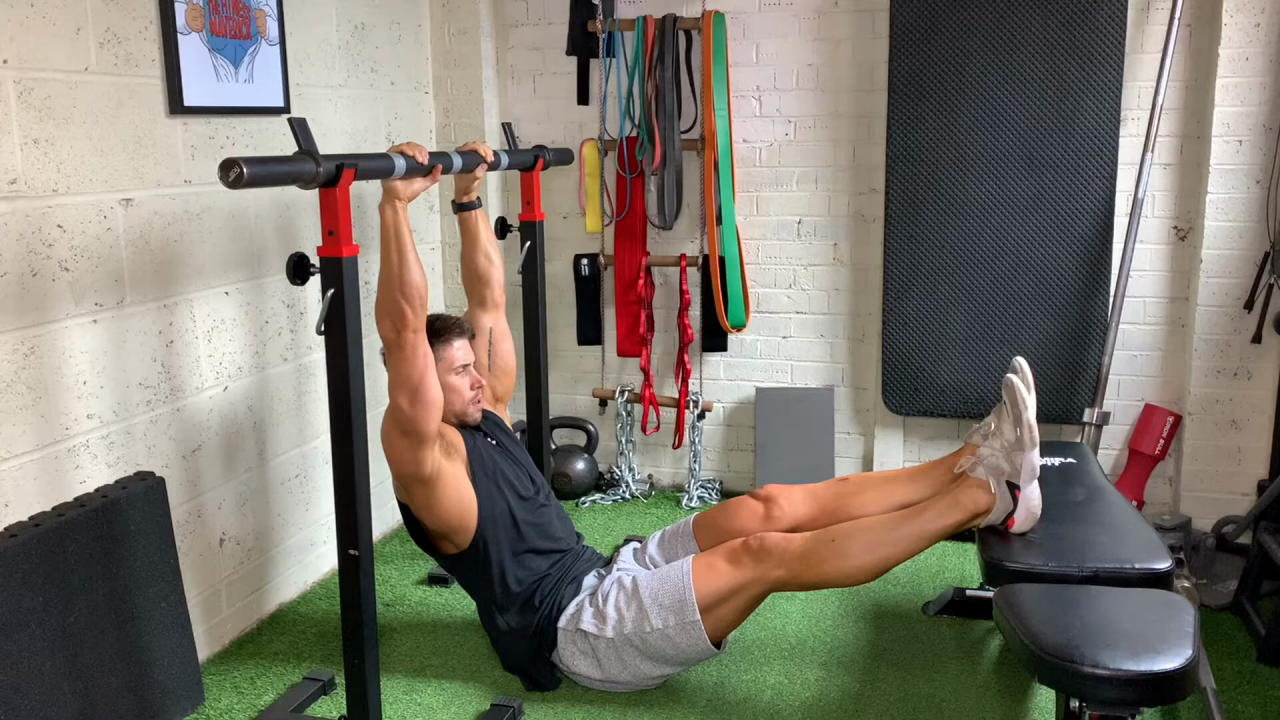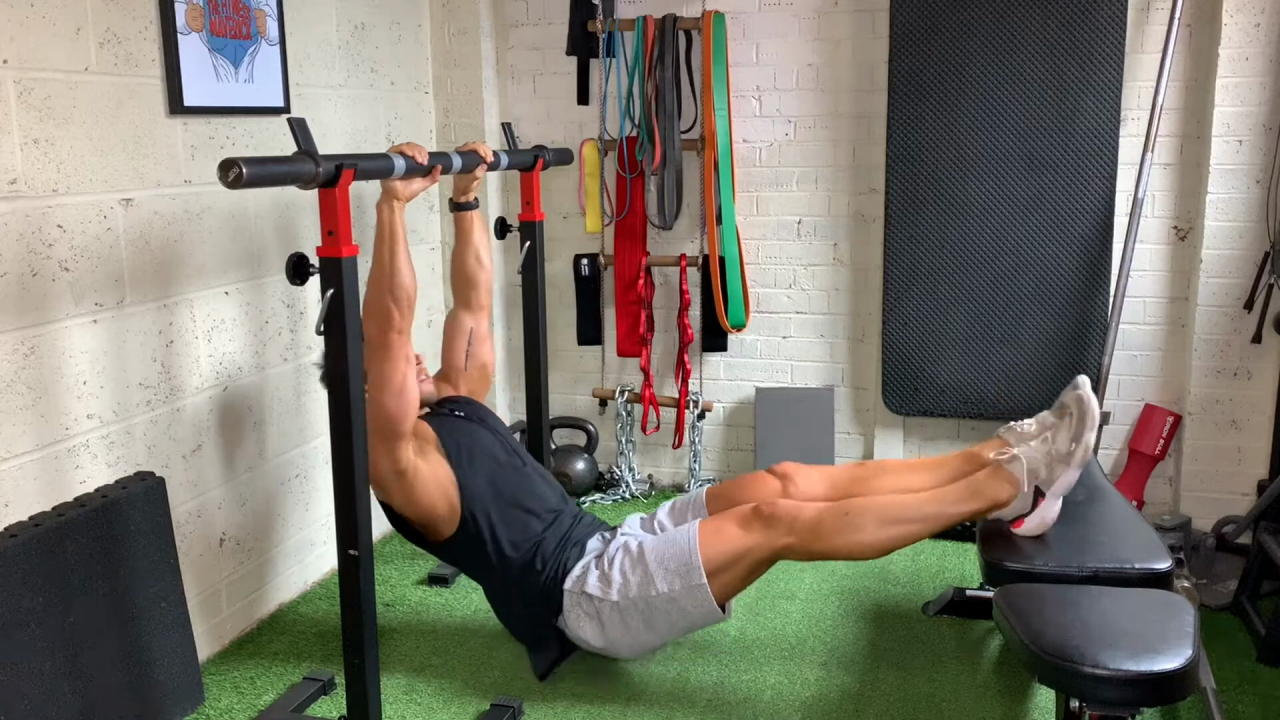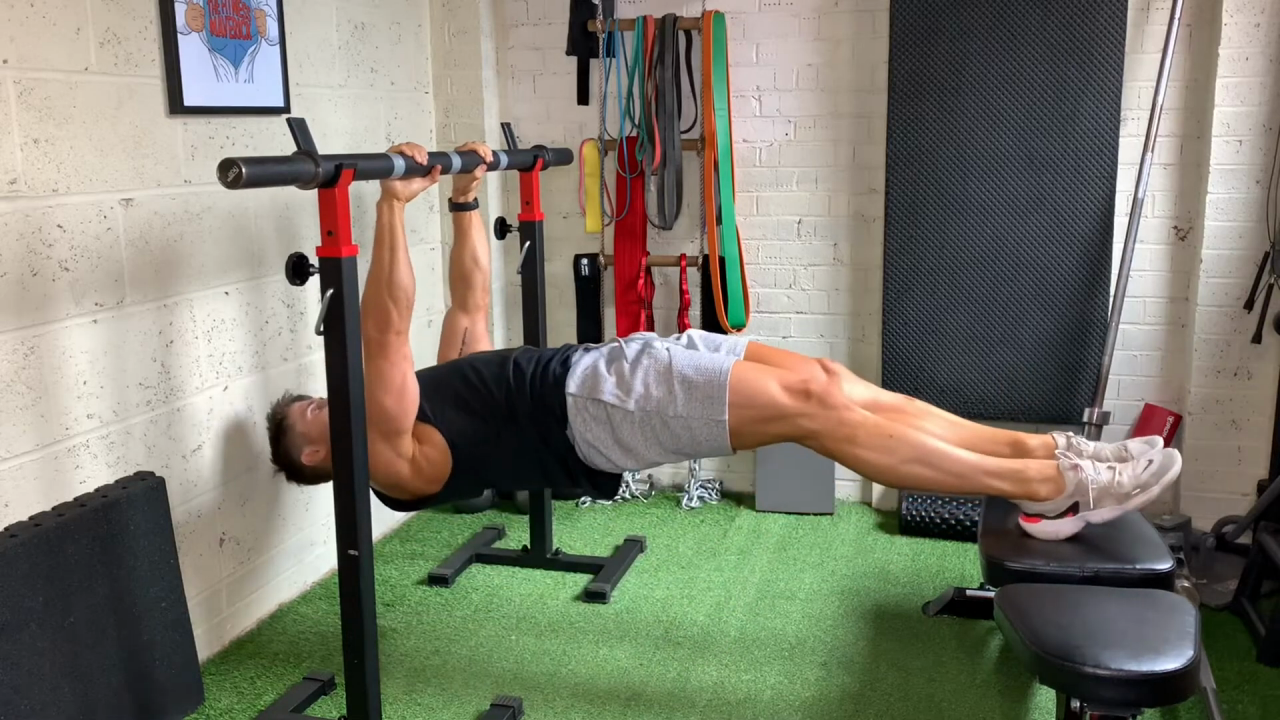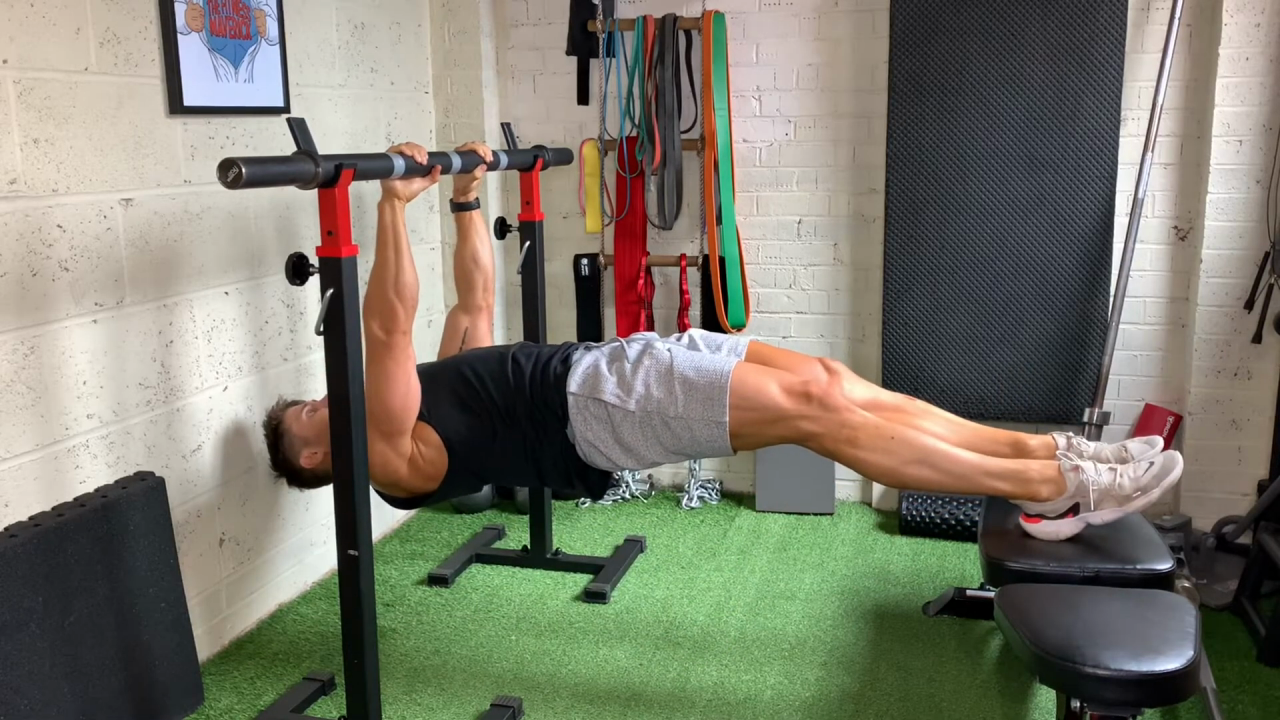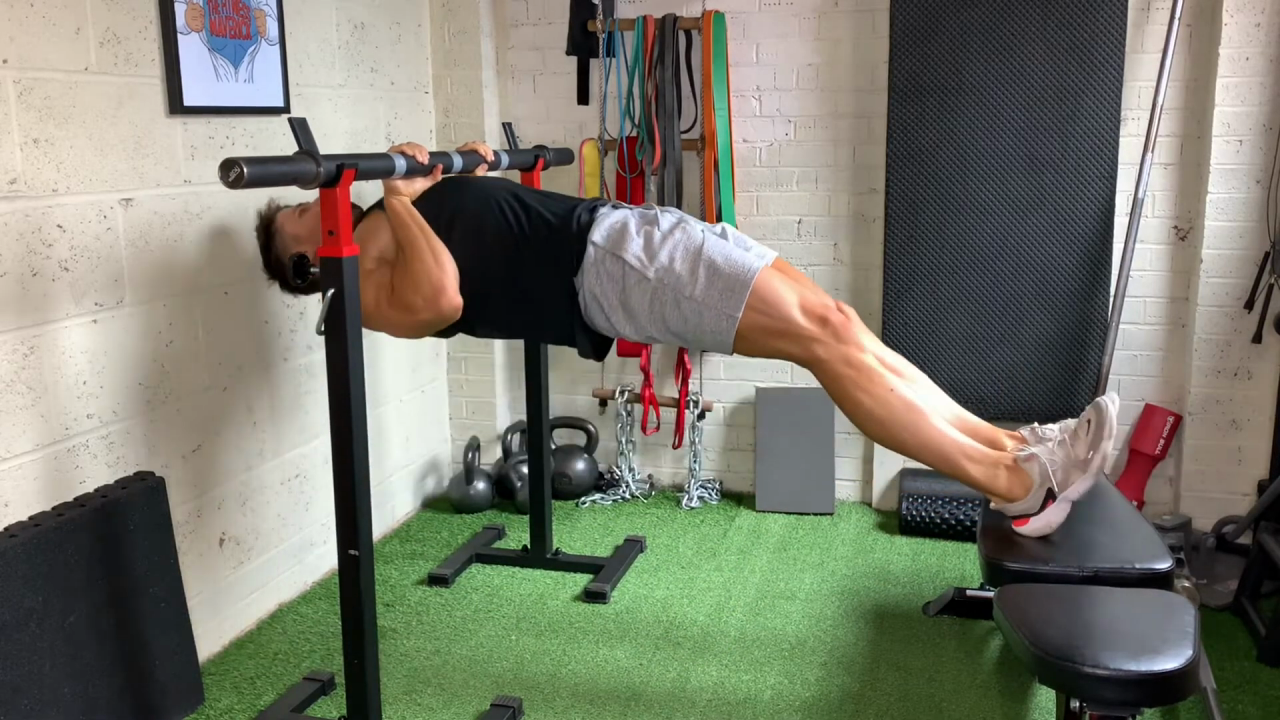
dt=1s
person 1, frame 1
left shoulder: (483, 415)
right shoulder: (424, 455)
left elbow: (488, 308)
right elbow: (403, 334)
left wrist: (469, 199)
right wrist: (395, 205)
left hip: (604, 581)
right hip: (577, 629)
left knee: (769, 507)
right knee: (764, 553)
left ankle: (971, 464)
right ankle: (989, 495)
person 1, frame 2
left shoulder: (451, 404)
right shoulder: (396, 457)
left elbow: (471, 309)
right elbow: (387, 331)
left wrist: (465, 201)
right wrist: (391, 204)
left hip: (610, 552)
right hip: (587, 592)
left knee: (783, 483)
right knee: (771, 516)
left ankle: (1000, 458)
right ankle: (1011, 490)
person 1, frame 3
left shoulder: (433, 400)
right shoulder: (394, 458)
left elbow: (469, 306)
right elbow: (383, 330)
left wrist: (465, 200)
right wrist: (391, 205)
left hip: (611, 370)
right hip: (599, 402)
left knee: (827, 383)
right knee: (811, 405)
left ankle: (1045, 452)
right ankle: (1057, 487)
person 1, frame 4
left shoulder: (434, 389)
right shoulder: (392, 454)
left elbow: (474, 301)
right elbow: (387, 324)
left wrist: (467, 198)
right wrist: (393, 203)
left hip: (612, 365)
right hip: (597, 404)
left knee: (828, 381)
right knee: (812, 406)
left ankle: (1044, 451)
right ankle: (1055, 487)
person 1, frame 5
left shoulder: (391, 232)
right shoulder: (373, 290)
right elbow: (441, 295)
left wrist: (469, 180)
right wrist: (396, 200)
left hip: (624, 233)
right hip: (606, 271)
left knee: (832, 324)
right knee: (822, 334)
left ankle: (1009, 444)
right ankle: (1018, 485)
